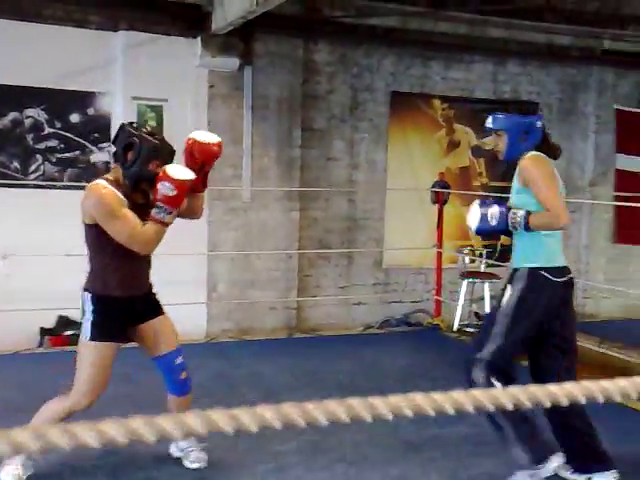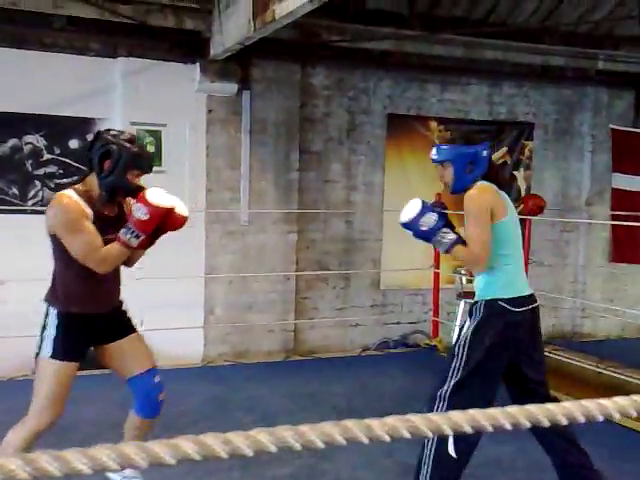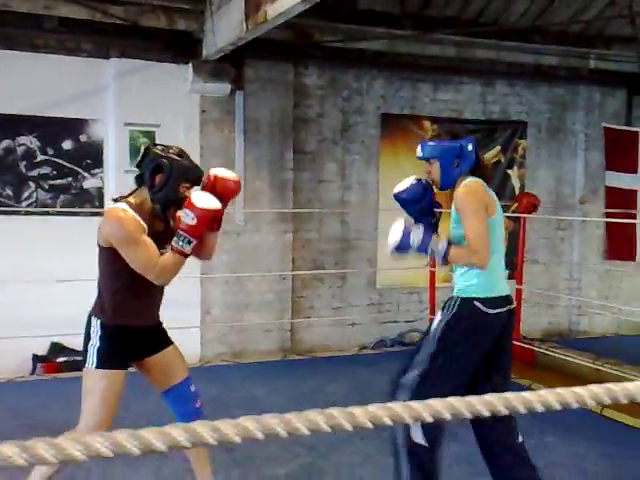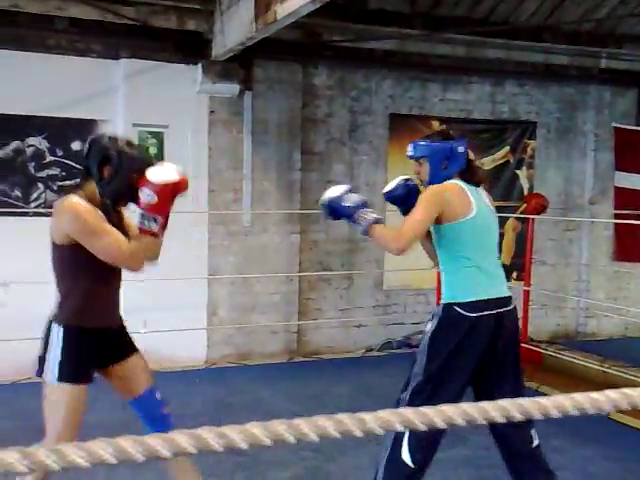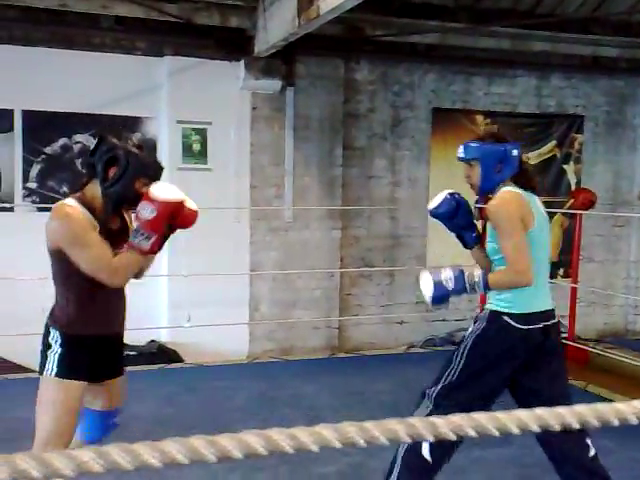
dt=0.4s
person 1, frame 1
left shoulder: (531, 163)
right shoulder: (538, 167)
left elbow: (559, 217)
left wrist: (508, 219)
right wrist: (505, 220)
left hip: (536, 280)
right hip: (555, 279)
left knee: (488, 365)
right knee: (555, 374)
person 1, frame 2
left shoulder: (477, 197)
right shoulder: (495, 195)
left elbow: (478, 261)
left wrist: (437, 232)
right wrist: (446, 233)
left hip: (498, 311)
right hip: (524, 308)
left knee: (453, 403)
right knee: (537, 402)
person 1, frame 3
left shoulder: (468, 191)
right shoulder: (478, 192)
left elbow: (476, 257)
right elbow: (455, 259)
left wrist: (424, 241)
right wrist: (426, 219)
left hip: (474, 309)
right hip: (498, 308)
left knee: (417, 392)
person 1, frame 4
left shoulder: (440, 193)
right shoulder: (480, 195)
left elbow: (396, 243)
left wrist: (358, 211)
right wrist: (415, 217)
left hip: (462, 315)
right hip: (500, 311)
left knee: (419, 408)
person 1, frame 5
left shoulder: (503, 205)
right shoulder: (528, 200)
left elbow: (519, 275)
left wrist: (461, 281)
right wrist: (471, 238)
left hip: (506, 326)
right hip: (541, 325)
left knee: (440, 410)
person 2, frame 1
left shoulder: (145, 187)
right shoulder: (100, 195)
left elbow: (195, 210)
right elbow: (143, 243)
left wrist: (200, 171)
right wrist: (167, 202)
left hip: (140, 297)
right hip: (104, 302)
left knee: (178, 372)
right knee: (82, 398)
left ankle: (184, 440)
person 2, frame 2
left shoulder: (119, 203)
right shoulder: (66, 205)
left elbow: (128, 259)
right elbow: (101, 262)
left wrist: (154, 230)
right wrist: (139, 226)
left hip: (110, 314)
right hip: (67, 319)
left knee: (152, 392)
right knee: (41, 418)
person 2, frame 3
left shoulder: (163, 215)
right shoulder: (120, 218)
left elbow: (205, 253)
right elbow: (161, 273)
left wrist: (212, 215)
right wrist: (192, 229)
left hip: (148, 329)
right hip: (110, 332)
left knee: (190, 403)
right knee: (92, 431)
person 2, frame 4
left shoulder: (110, 211)
right shoulder: (73, 211)
left elbow: (150, 253)
right elbow: (131, 259)
left wrist: (163, 201)
right wrist: (153, 207)
left hip: (109, 331)
right hip: (71, 336)
left knee: (155, 411)
right knee: (58, 445)
person 2, frame 5
left shoulder: (118, 214)
right shoulder: (68, 217)
left elbow: (134, 269)
right elbow: (114, 275)
left wrist: (159, 232)
right wrist: (149, 226)
left hip: (108, 336)
right hip: (70, 343)
left knee: (104, 418)
right knee: (46, 452)
